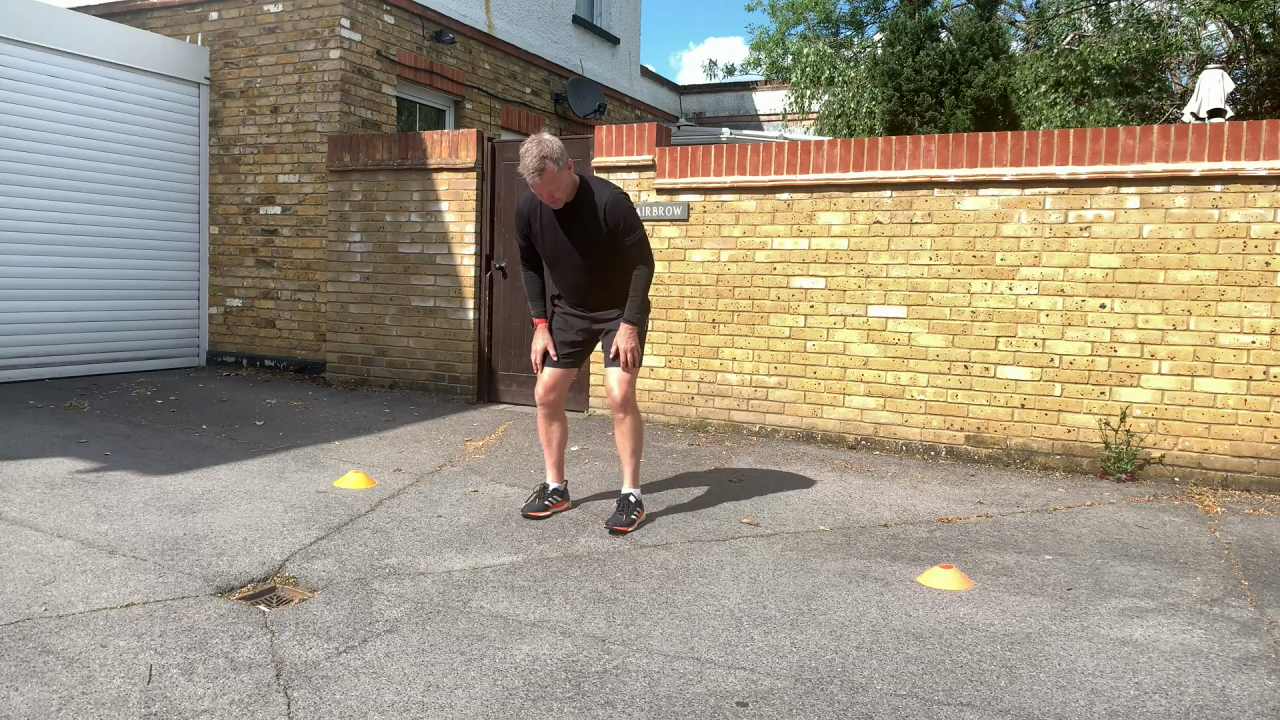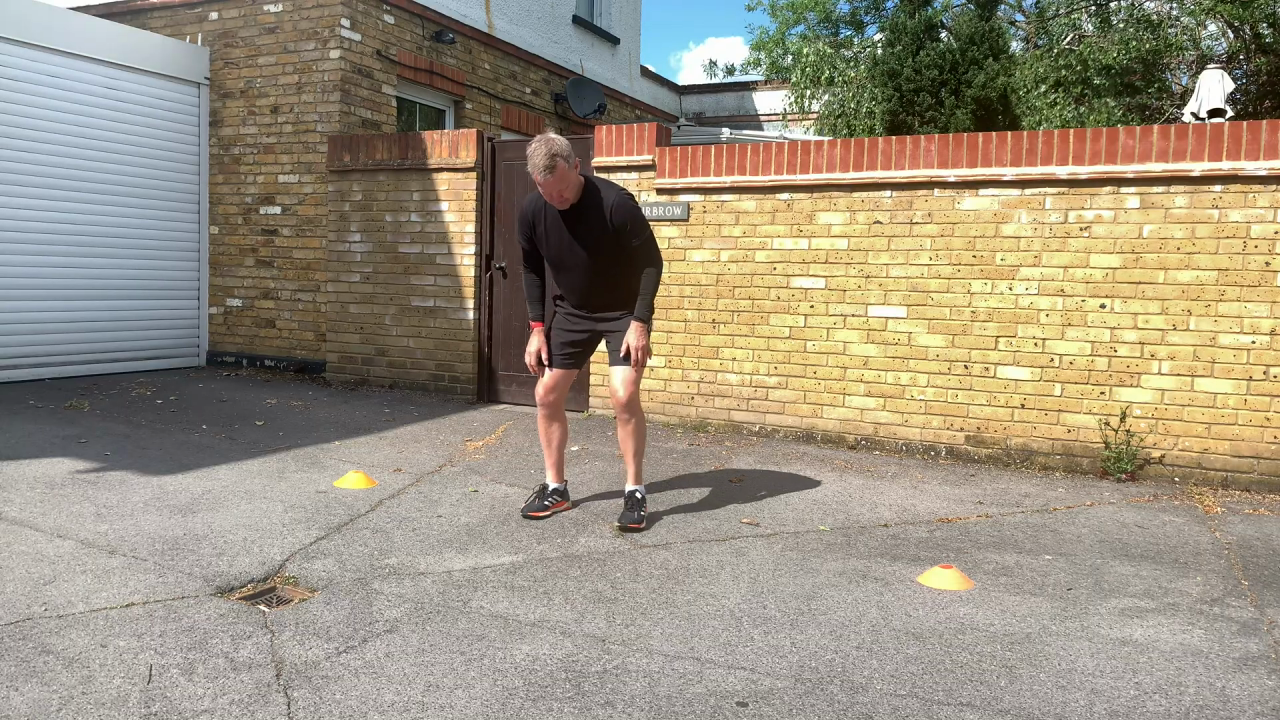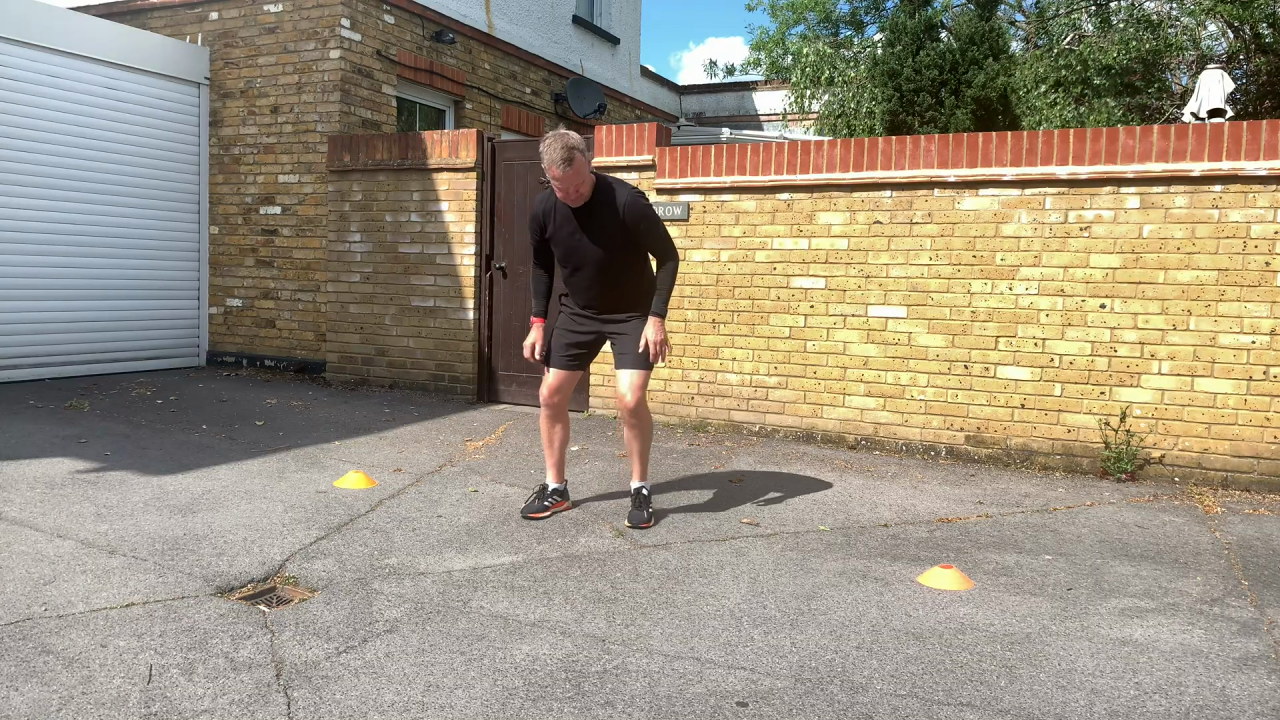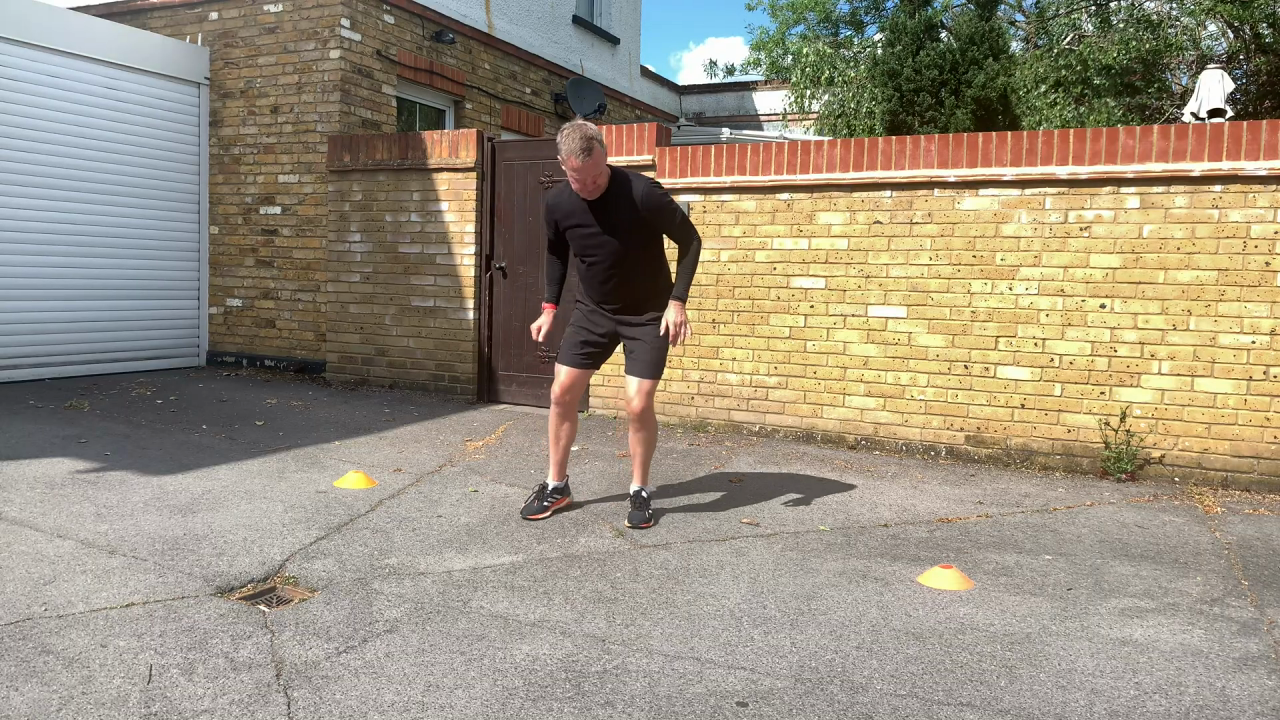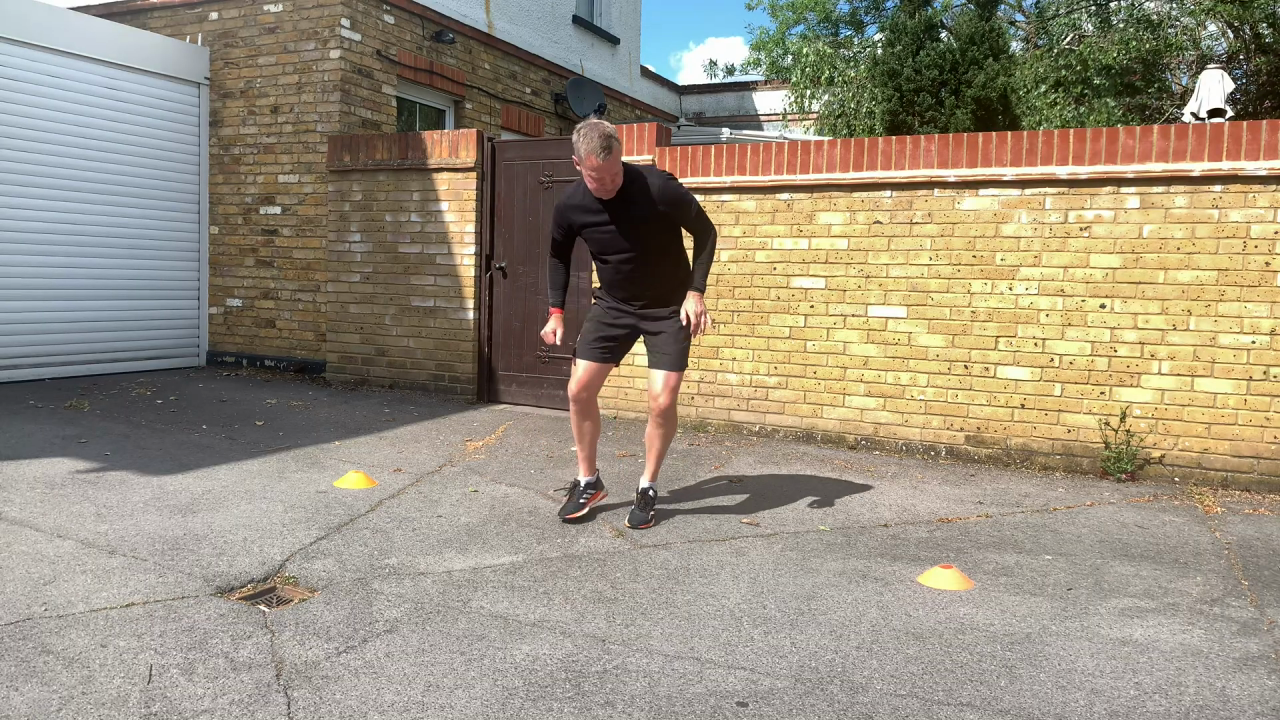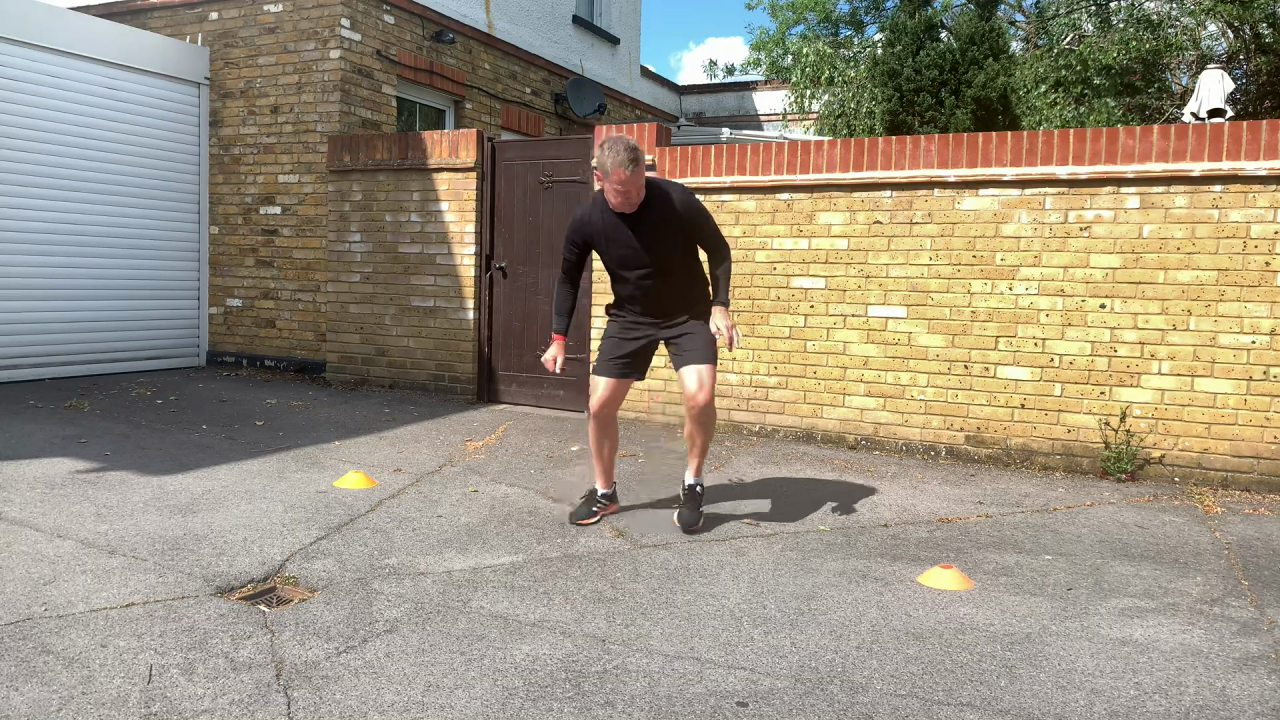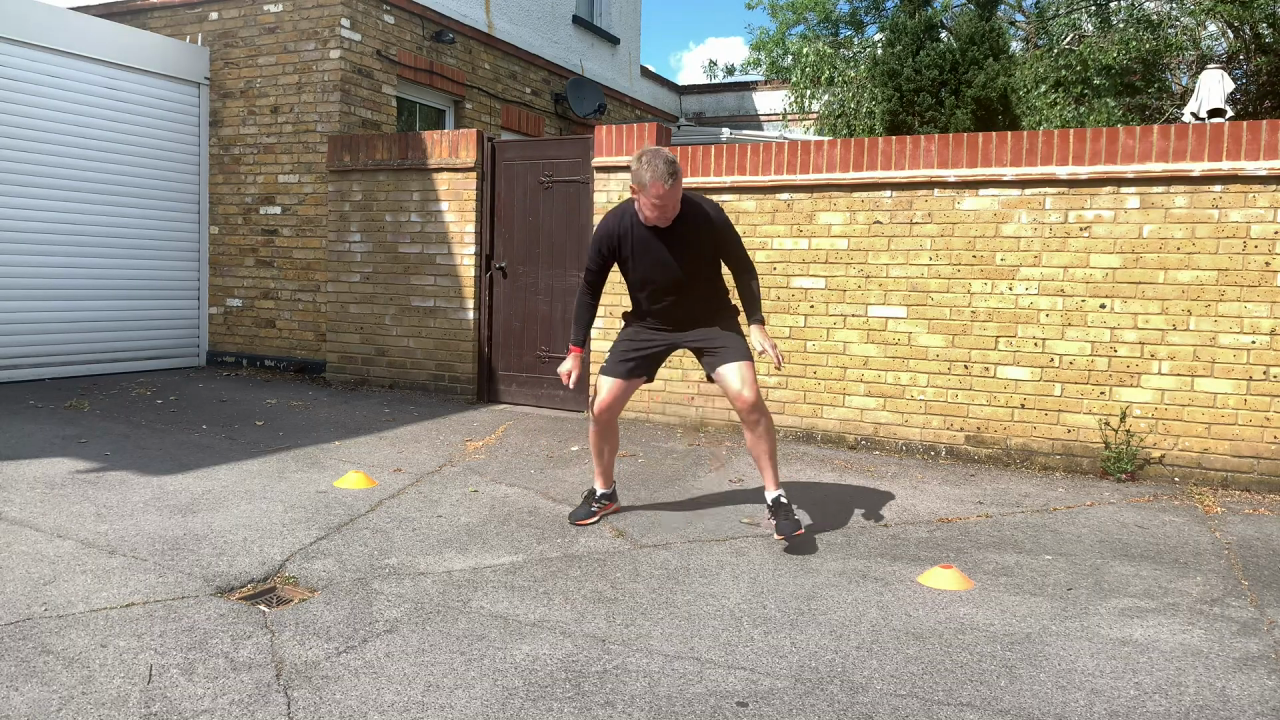
dt=0.1s
person 1, frame 1
left shoulder: (609, 202)
right shoulder: (527, 210)
left elbow: (643, 263)
right elbow: (531, 267)
left wrist: (630, 324)
right wrist: (541, 324)
left hip: (620, 311)
right hip: (570, 310)
left knee: (619, 396)
right knee: (547, 395)
left ankle: (631, 496)
right ankle: (555, 488)
person 1, frame 2
left shoulder: (615, 203)
right shoulder: (531, 212)
left elbow: (651, 263)
right elbow: (532, 268)
left wrist: (639, 322)
right wrist: (537, 327)
left hip: (624, 312)
right hip: (572, 312)
left knee: (624, 397)
right knee: (547, 395)
left ankle: (635, 492)
right ankle: (555, 487)
person 1, frame 3
left shoulder: (627, 202)
right shoulder: (542, 211)
left elbow: (666, 258)
right elbow: (540, 265)
left wrist: (657, 318)
right wrist: (537, 322)
left hip: (633, 314)
right hip: (577, 313)
left knee: (631, 399)
right knee: (551, 396)
left ankle: (640, 490)
right ankle: (554, 488)
person 1, frame 4
left shoulder: (644, 193)
right shoulder: (558, 203)
left elbow: (690, 241)
right elbow: (556, 253)
left wrist: (677, 301)
right wrist: (549, 308)
left hip: (648, 314)
right hip: (593, 310)
left knee: (638, 405)
right knee: (563, 394)
left ankle: (640, 492)
right ankle: (556, 485)
person 1, frame 5
left shoulder: (658, 187)
right shoulder: (570, 204)
left elbow: (705, 233)
right elbow: (560, 256)
left wrist: (695, 291)
right wrist: (556, 312)
left hip: (669, 306)
right hip: (612, 303)
left knee: (662, 400)
right knee: (579, 390)
left ankle: (647, 488)
right ankle: (588, 481)
person 1, frame 6
left shoulder: (677, 201)
right shoulder: (586, 220)
left elbow: (718, 251)
right elbow: (568, 277)
left wrist: (720, 306)
right wrist: (559, 338)
left hip: (687, 315)
right hip: (629, 317)
left knee: (700, 398)
right knee: (600, 406)
left ankle: (692, 483)
right ankle: (604, 493)
person 1, frame 7
left shoulder: (706, 217)
right shoulder: (615, 227)
left elbow: (742, 268)
right elbow: (589, 287)
left wrist: (757, 326)
right wrist: (575, 351)
left hip: (711, 321)
right hip: (648, 324)
left knee: (748, 398)
right knee: (603, 408)
left ankle: (775, 497)
right ankle: (603, 492)
